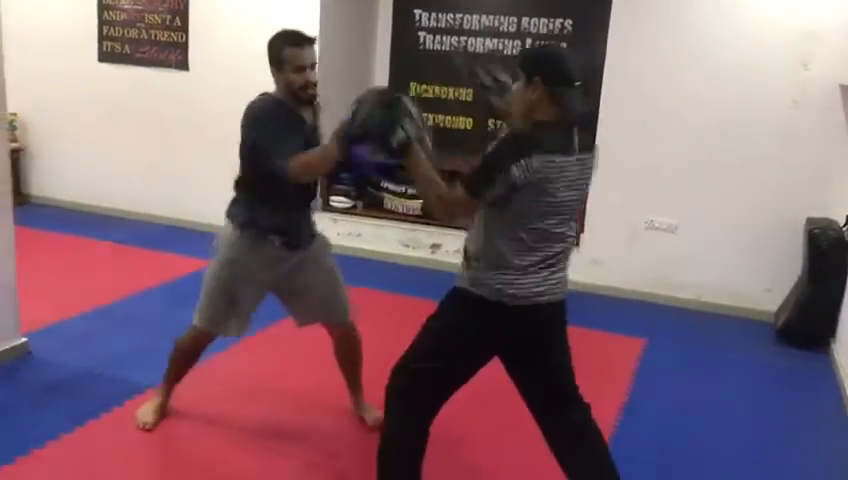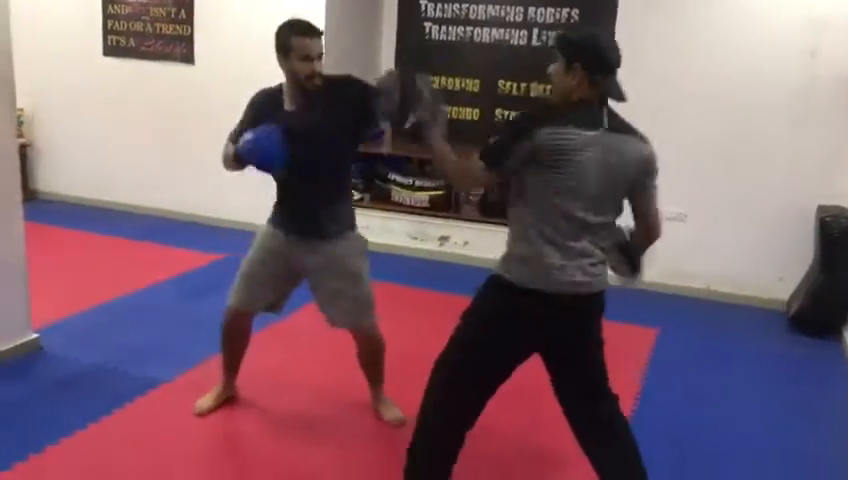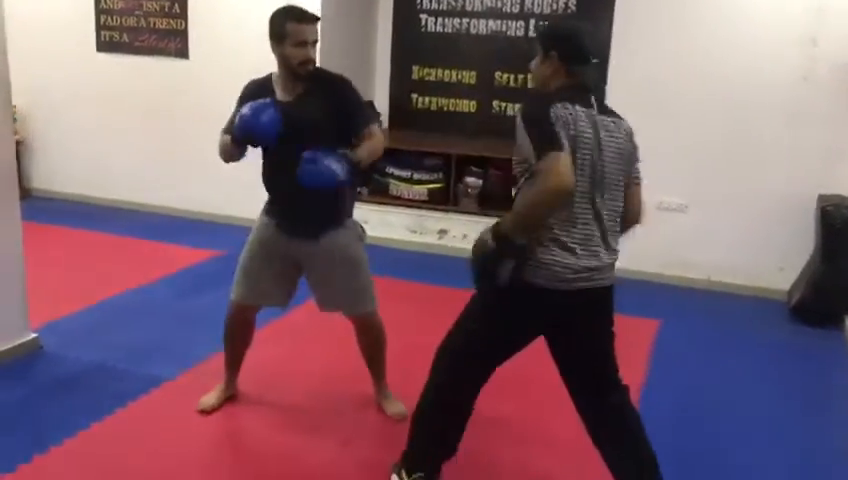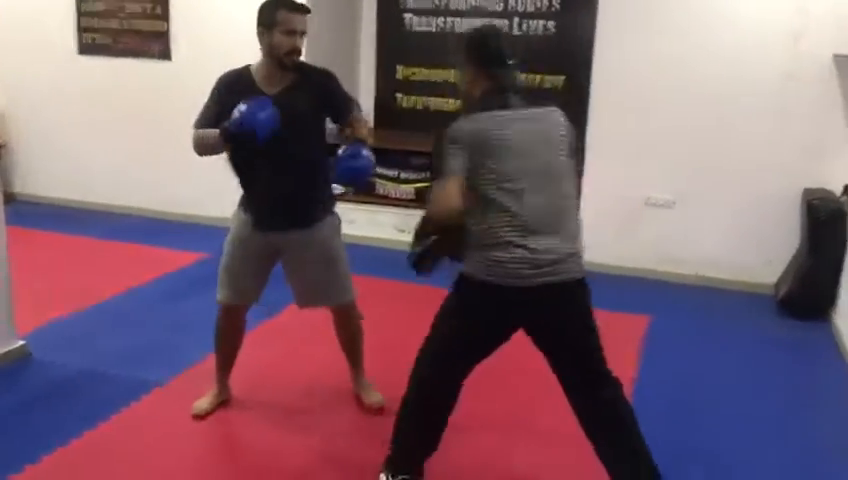
dt=0.2s
person 1, frame 1
left shoulder: (518, 148)
right shoulder: (581, 153)
left elbow: (448, 206)
left wrist: (411, 149)
left hip: (485, 301)
right hip: (545, 304)
left knee: (410, 389)
right knee: (564, 410)
person 1, frame 2
left shoulder: (540, 124)
right shoulder: (638, 147)
left elbow: (469, 176)
right elbow: (649, 227)
left wrist: (432, 130)
right wrist: (626, 248)
left hip: (523, 287)
right hip: (584, 294)
left knee: (453, 384)
right knee: (593, 403)
person 1, frame 3
left shoulder: (545, 110)
right shoulder: (620, 127)
left elbow: (558, 182)
right elbow: (633, 213)
left wrist: (503, 231)
left hip: (532, 280)
right hip: (594, 286)
left knee: (456, 369)
right knee: (604, 396)
person 1, frame 4
left shoulder: (466, 126)
right shoulder: (556, 120)
left elbow: (446, 209)
left hip: (493, 279)
right hip: (563, 278)
left knee: (436, 373)
right knee: (595, 388)
person 2, frame 1
left shoulder: (306, 107)
right shoulder: (265, 113)
right elbow: (299, 168)
left hip: (300, 239)
right hip: (250, 238)
left knee: (343, 326)
right knee: (205, 329)
left ankle: (358, 400)
right ankle: (162, 396)
person 2, frame 2
left shoulder: (343, 92)
right shoulder: (264, 104)
right elbow: (229, 159)
right wrist: (243, 152)
left hip: (334, 236)
right hip: (282, 230)
left knee: (364, 328)
right knee: (237, 312)
left ankle: (379, 395)
right ankle: (227, 385)
person 2, frame 3
left shoulder: (335, 88)
right shoulder: (257, 92)
left elbow: (375, 139)
right elbow: (226, 152)
left wrist: (346, 166)
right wrist: (238, 137)
left hip: (333, 226)
right hip: (278, 222)
left knee: (364, 314)
right knee: (240, 307)
left ankle: (382, 389)
right ankle: (229, 383)
person 2, frame 4
left shoulder: (319, 82)
right shoulder: (233, 84)
left elbow: (354, 121)
right elbow: (200, 144)
left wrist: (359, 147)
right wrist: (228, 133)
left hip: (313, 218)
right hip: (255, 217)
left knee: (344, 305)
right knee: (231, 305)
left ankle: (359, 379)
right ankle: (221, 387)
